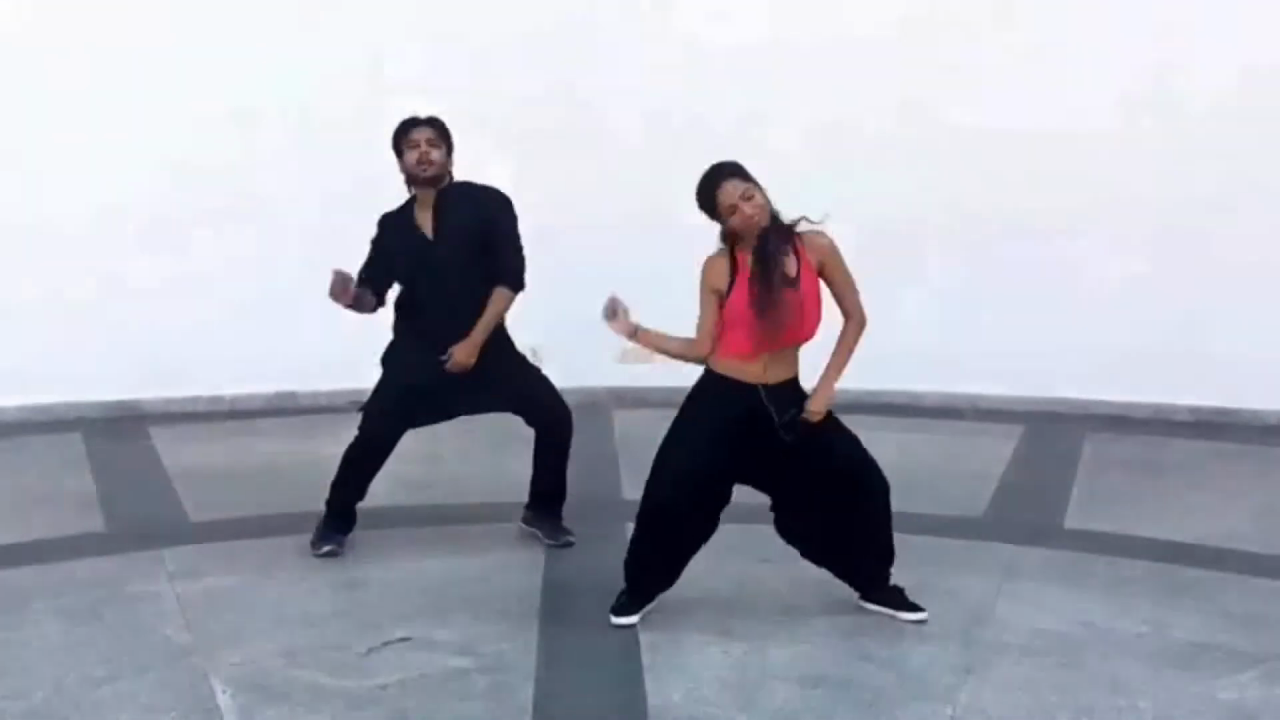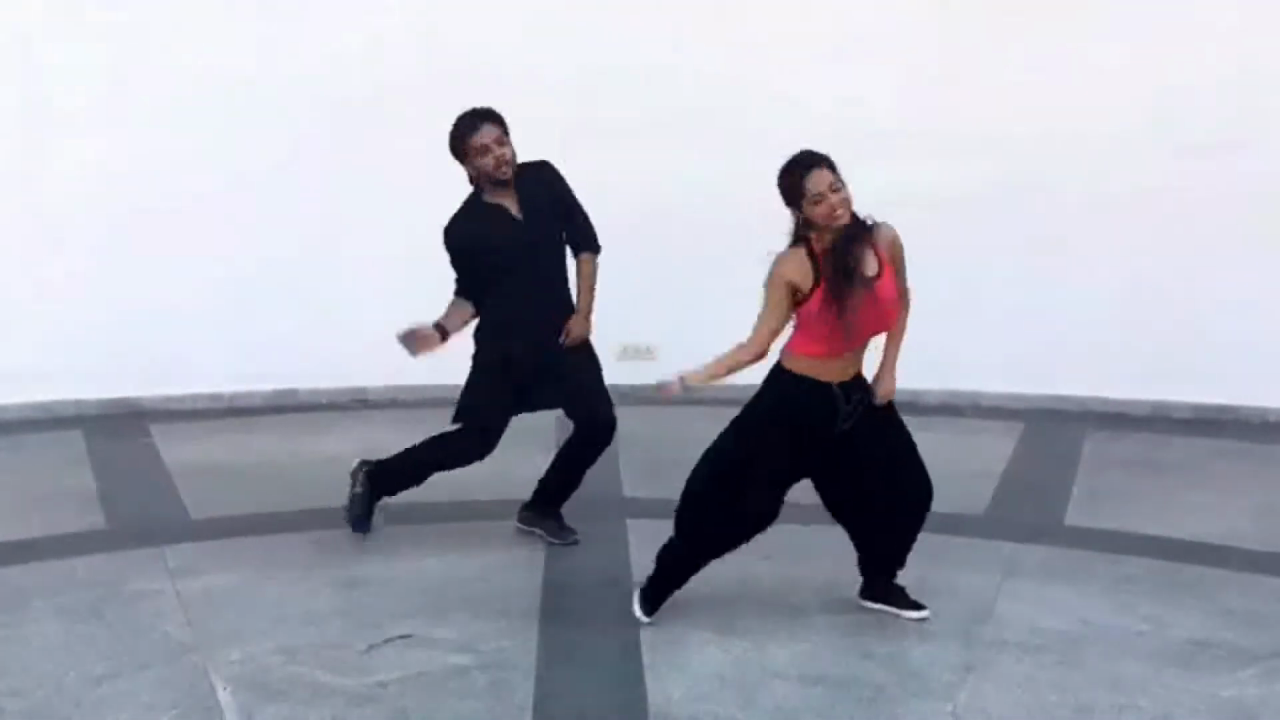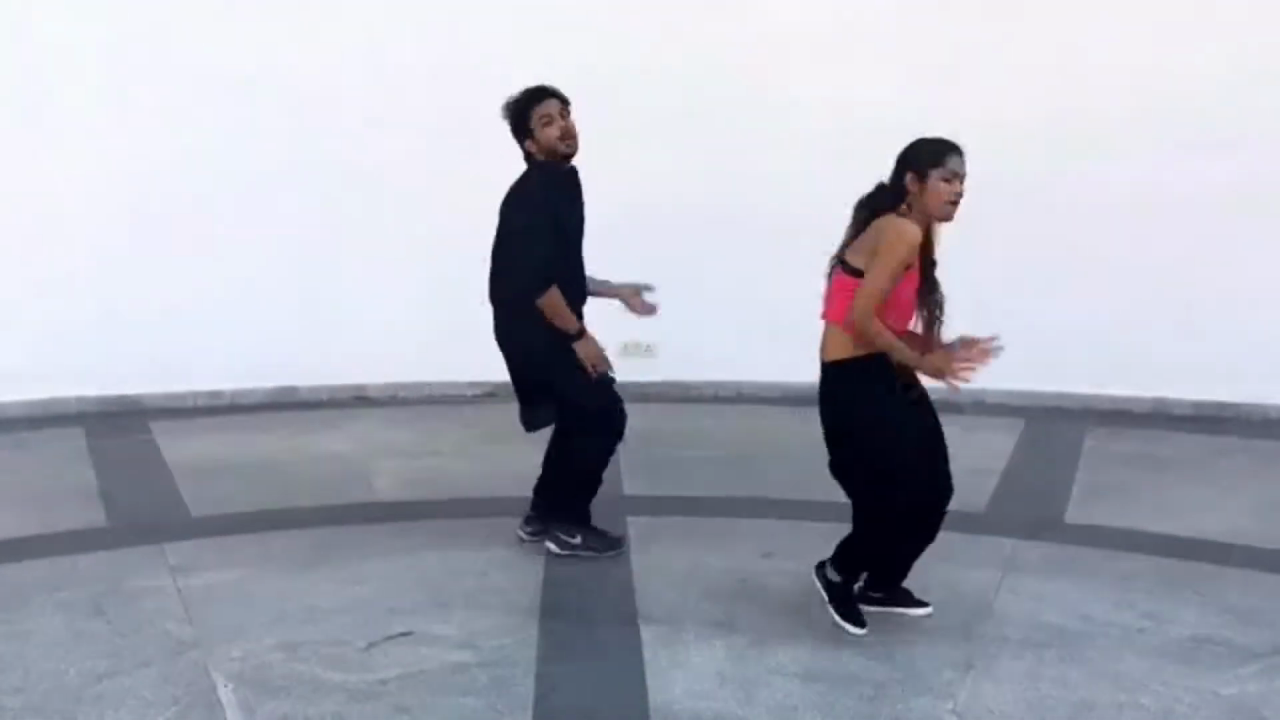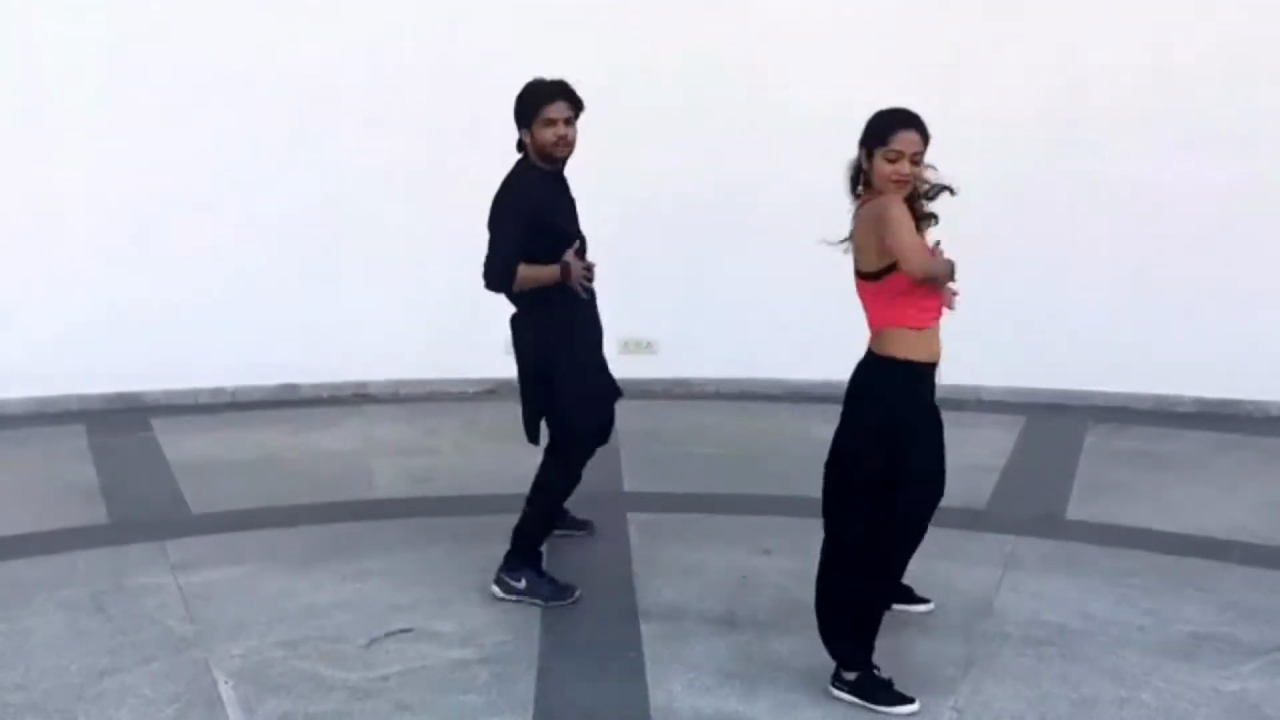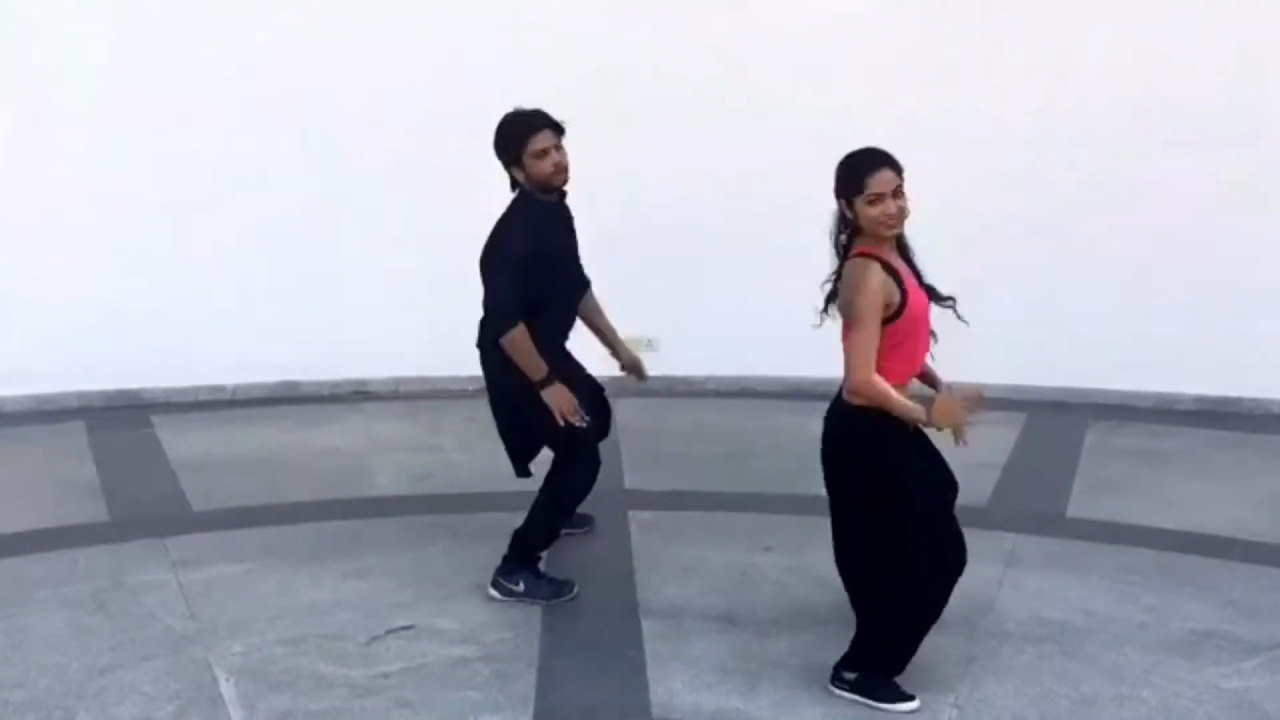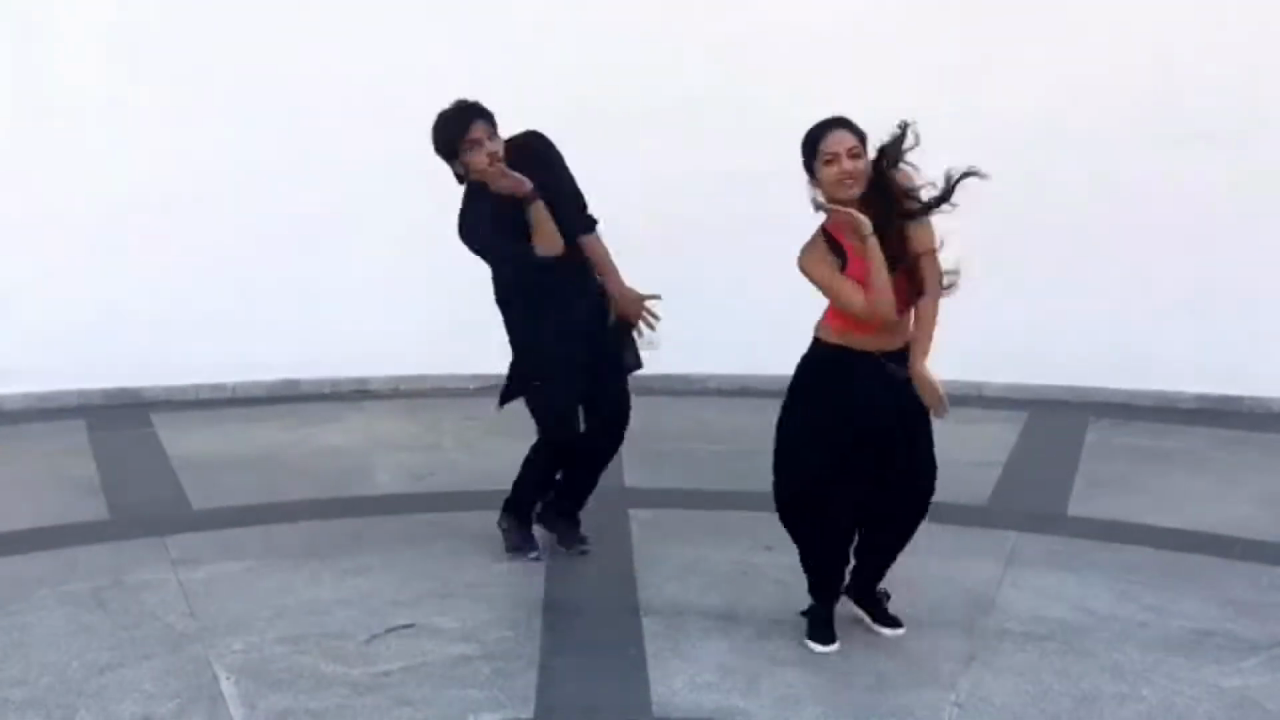
dt=0.4s
person 1, frame 1
left shoulder: (813, 246)
right shoulder: (718, 269)
left elbow: (854, 318)
right elbow: (701, 350)
left wrist: (826, 386)
right wrist: (635, 332)
left hip: (789, 399)
right hip: (721, 400)
left knee: (863, 487)
right knee: (670, 498)
left ankle: (874, 585)
right ankle: (640, 587)
person 1, frame 2
left shoulder: (883, 240)
right shoulder: (792, 266)
left elbow: (900, 300)
right elbow: (756, 344)
left wrist: (889, 367)
right wrist: (695, 378)
left hip: (855, 395)
right hip: (792, 396)
left knee: (908, 492)
right knee: (729, 495)
left ankle: (879, 584)
right ankle: (661, 579)
person 1, frame 3
left shoulder: (908, 235)
right shoulder: (901, 232)
right elbow: (862, 317)
left wrist: (943, 353)
right wrist: (921, 363)
left hip: (884, 371)
right hip: (852, 382)
left knee: (929, 486)
right knee: (908, 493)
left ankle: (881, 582)
right ankle: (839, 571)
person 1, frame 4
left shoulder: (900, 210)
right shoulder: (884, 213)
left elbow: (924, 274)
right elbow: (921, 267)
right wrist: (941, 265)
left hip: (899, 381)
right hip: (893, 385)
left knee: (910, 497)
right knee: (878, 516)
left ankle: (881, 586)
right ankle: (852, 667)
person 1, frame 5
left shoulder: (889, 254)
right shoulder: (868, 274)
right elbow: (861, 378)
left wrist: (937, 386)
right wrist: (927, 415)
left hip: (877, 422)
right hip: (868, 429)
left knee: (935, 497)
right knee: (936, 549)
left ankle: (886, 605)
right ankle: (860, 667)
person 1, frame 6
left shoulder: (897, 196)
right shoulder: (817, 253)
left elbow: (931, 283)
right elbow: (881, 314)
left wrist: (919, 361)
right wrist: (868, 239)
left hip: (892, 370)
right hip: (833, 372)
left knee: (906, 493)
right knee: (813, 489)
left ankle: (865, 587)
right ankle: (823, 600)
person 2, frame 1
left shoulder: (487, 205)
right shoulder: (392, 226)
left elbow: (511, 278)
right elbow: (373, 298)
left wrist: (475, 342)
right wrist: (351, 295)
left hip: (482, 344)
right hip: (415, 352)
left knee: (555, 418)
right knee: (373, 438)
left ankle: (543, 511)
right ankle: (337, 520)
person 2, frame 2
left shoulder: (545, 180)
right shoulder: (464, 228)
left elbow: (586, 243)
right elbow: (471, 297)
left wrist: (584, 312)
right wrist: (440, 330)
left hip: (562, 334)
right hip: (503, 344)
left knee: (599, 423)
right knee: (474, 440)
left ankle: (541, 509)
right ankle: (373, 479)
person 2, frame 3
left shoulder: (564, 184)
right shoulder: (533, 196)
right elbow: (536, 281)
left wrist: (615, 292)
right wrist: (579, 335)
left hip: (557, 327)
right hip: (531, 330)
left knee: (580, 420)
right knee: (605, 417)
left ankle: (543, 515)
right ankle: (567, 525)
person 2, frame 4
left shoulder: (551, 177)
right shoulder: (519, 190)
right elbow: (500, 275)
left wrist: (574, 265)
right wrist: (561, 271)
left hip: (572, 322)
right hip: (549, 330)
left knee: (593, 421)
right knee: (577, 438)
left ankle: (548, 510)
right ankle: (518, 569)
person 2, frame 5
left shoulder: (555, 207)
right shoulder: (518, 228)
left elbow: (576, 286)
right elbow: (502, 316)
left wrist: (617, 346)
right wrist: (545, 383)
left hip: (549, 348)
right hip: (516, 365)
left knee: (596, 417)
right knee: (580, 456)
left ankle: (556, 510)
right ankle: (516, 570)
person 2, frame 6
left shoulder: (531, 151)
right shoulder: (478, 220)
left elbow: (581, 224)
right elbow: (549, 259)
left wrist: (619, 291)
right wrist: (530, 199)
left hip: (588, 310)
right hip: (540, 326)
left knee: (611, 421)
right knee: (560, 433)
left ankle: (560, 509)
right ankle: (517, 513)
